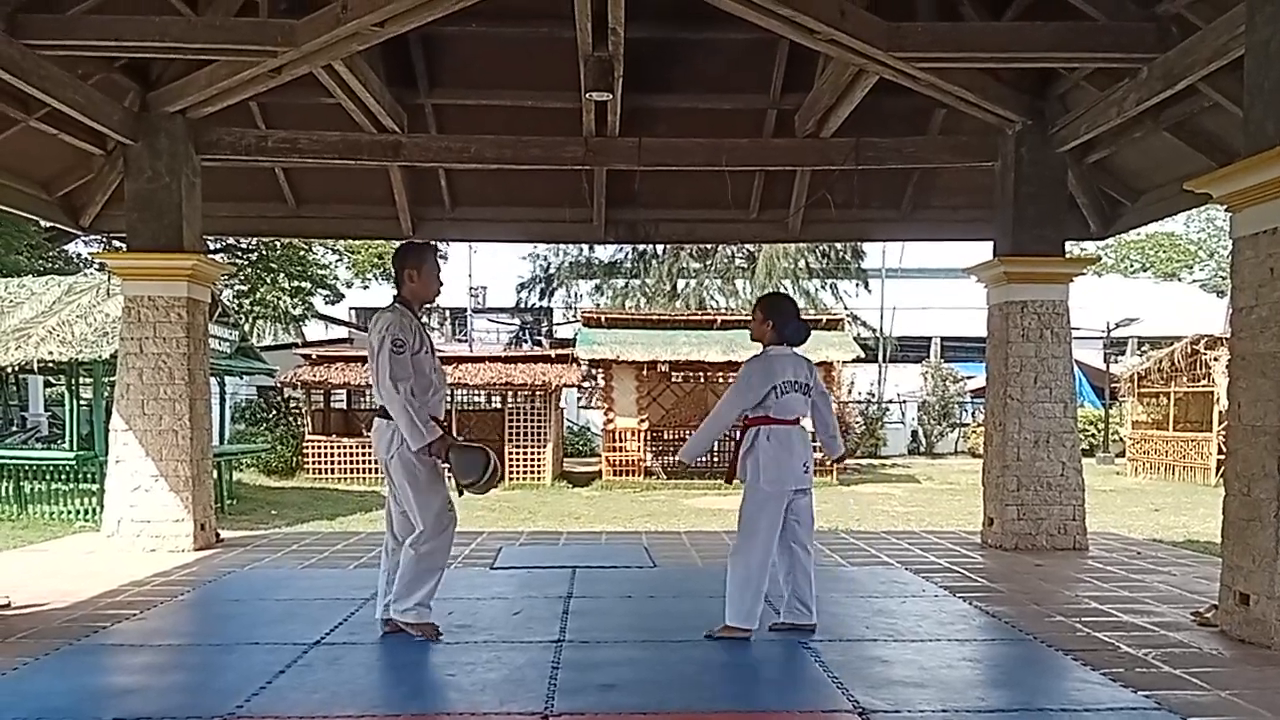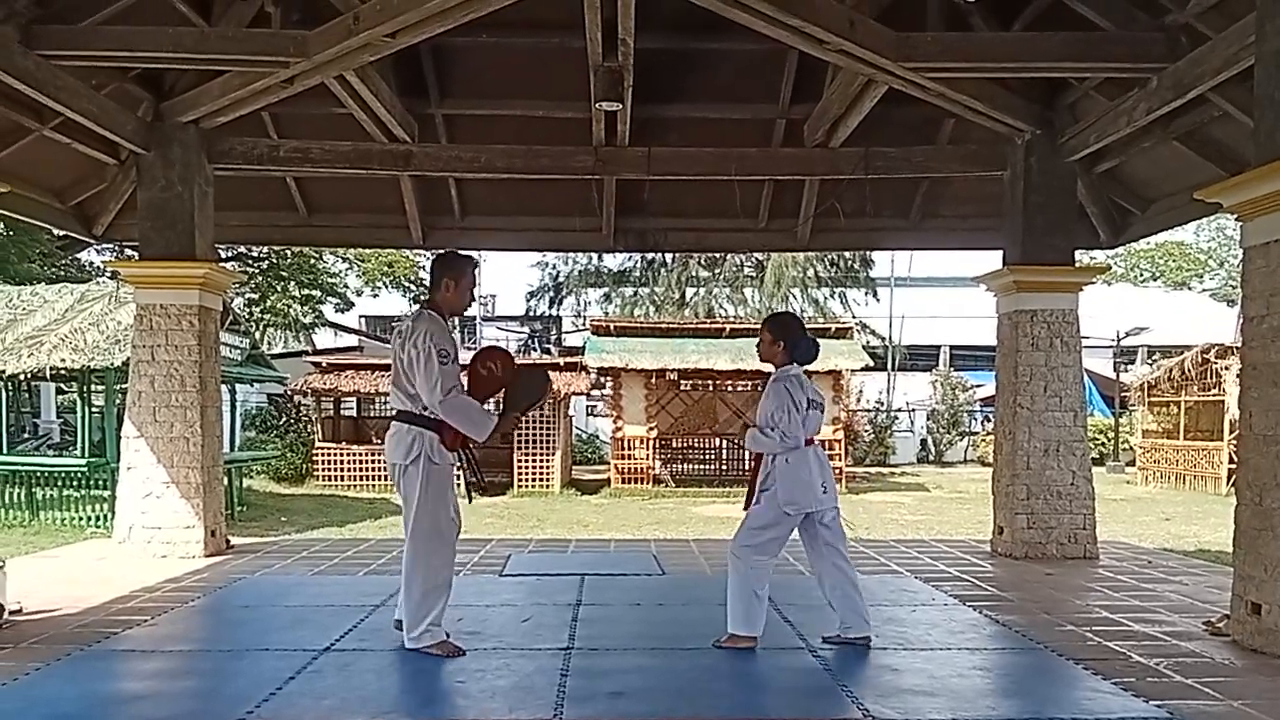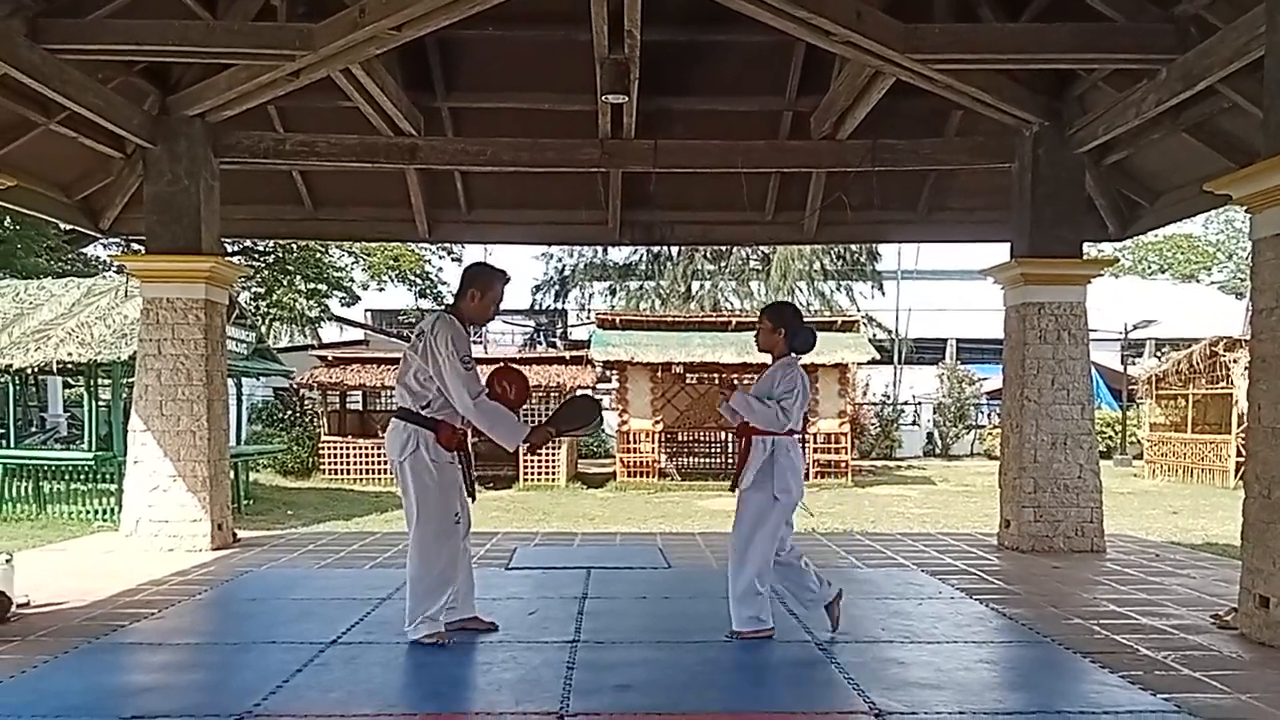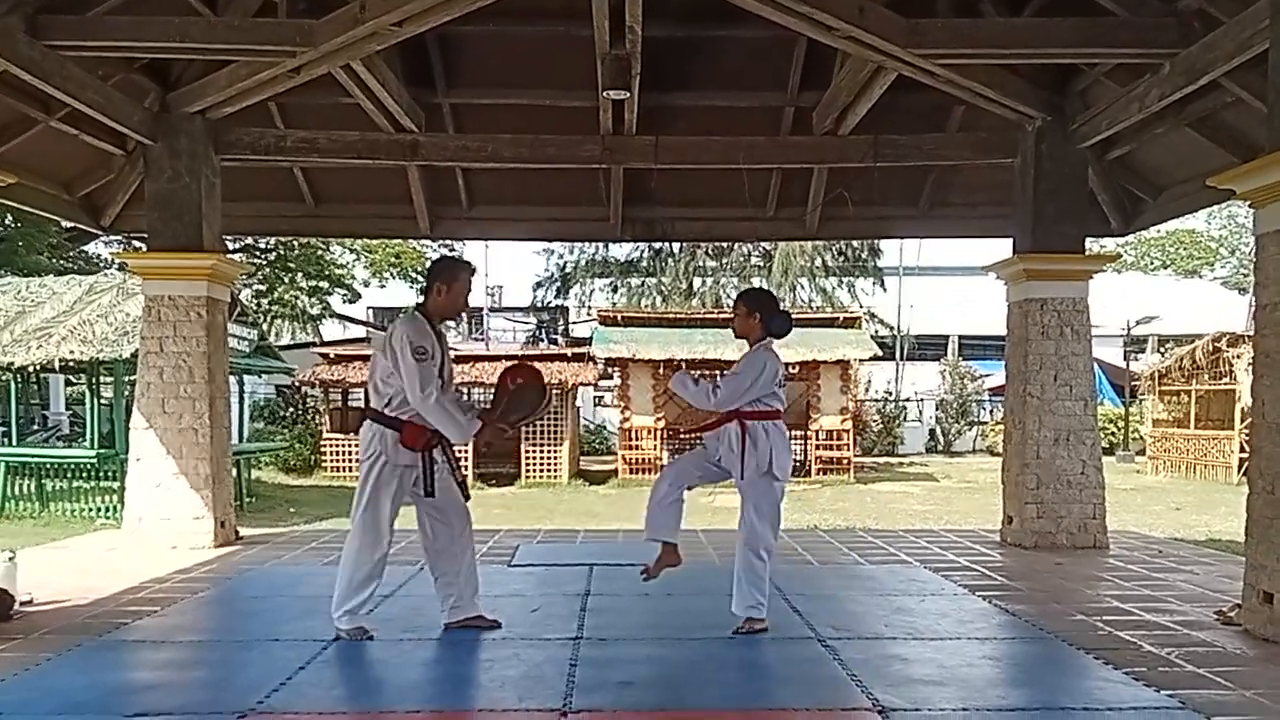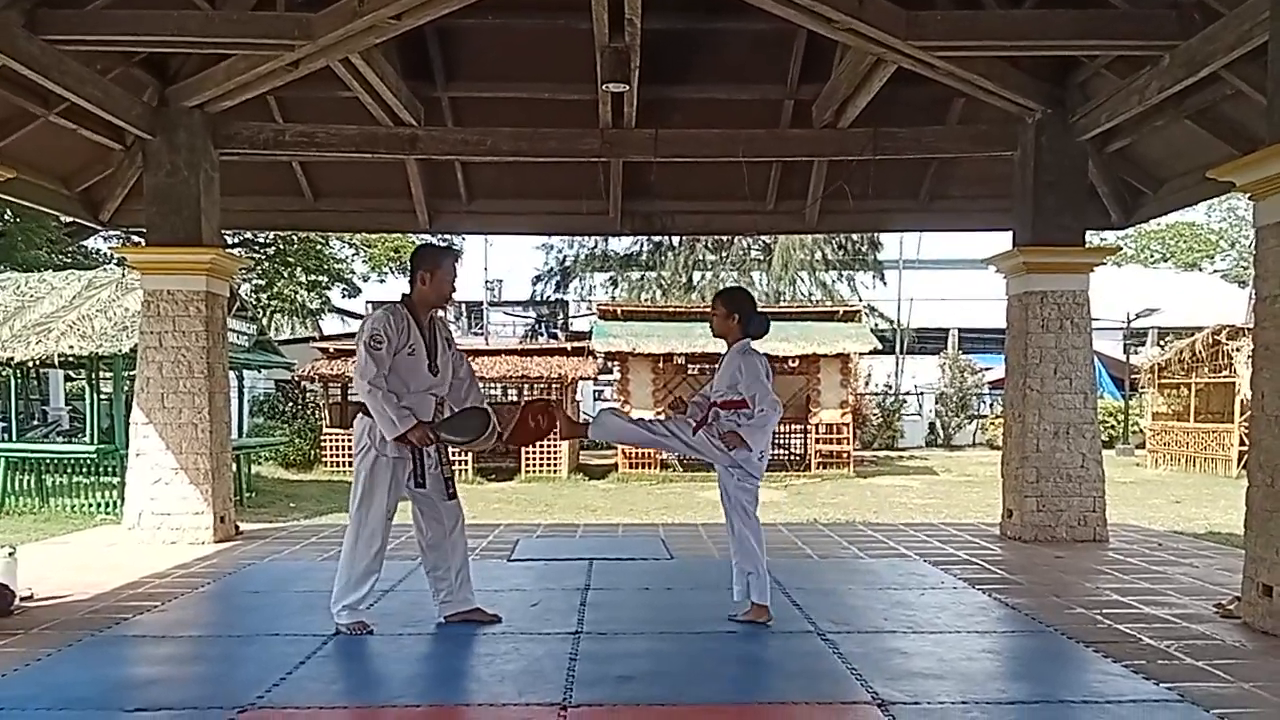
dt=0.5s
person 1, frame 1
left shoulder: (409, 323)
right shoulder: (393, 323)
right elbow: (395, 389)
left wrist: (433, 436)
right wrist: (430, 438)
left hip: (413, 437)
right hip: (406, 438)
left knee: (405, 528)
right knee: (436, 521)
left ankle: (394, 611)
right ankle: (409, 607)
person 1, frame 2
left shoulder: (417, 324)
right shoulder: (431, 330)
right elbow: (441, 397)
left wrist: (475, 402)
right wrist: (493, 425)
left hip: (420, 441)
right hip: (422, 443)
left knee: (437, 534)
right knee: (431, 539)
left ankle: (412, 614)
right ankle: (422, 632)
person 1, frame 3
left shoulder: (441, 326)
right shoulder: (448, 334)
right elbow: (471, 401)
right wrist: (526, 434)
left hip: (432, 442)
right hip: (420, 441)
left knee: (454, 527)
right knee: (435, 533)
left ankle: (456, 611)
right ankle: (423, 623)
person 1, frame 4
left shoulder: (436, 335)
right shoulder: (407, 330)
left elbow: (442, 395)
right elbow: (423, 395)
left wrist: (477, 418)
right wrist: (475, 427)
left hip: (427, 447)
right hip: (390, 442)
left knee: (453, 525)
right knee: (372, 533)
left ankle: (460, 609)
right ankle: (347, 616)
person 1, frame 5
left shoulder: (440, 330)
right shoulder: (384, 323)
left elbow: (462, 386)
right elbow: (369, 384)
right wrist: (405, 427)
left hip: (425, 439)
right hip: (384, 437)
left knee: (445, 521)
right knee: (370, 527)
left ankle: (456, 602)
right ankle: (347, 611)
person 2, frame 1
left shoulder: (759, 366)
right shoulder: (804, 366)
left elbow: (726, 412)
right elbow: (823, 408)
left wrist: (690, 451)
right wrist: (834, 446)
left hip: (768, 459)
right hip: (797, 457)
left knee: (752, 543)
right knee: (795, 542)
left ankle: (740, 622)
right ankle: (801, 615)
person 2, frame 2
left shoulder: (780, 386)
right shoulder: (802, 382)
left elbow: (787, 439)
left wrist: (753, 437)
right wrist: (761, 433)
left hip: (788, 480)
right hip: (814, 477)
left knee: (747, 551)
right knee: (830, 554)
left ankle: (745, 631)
right ankle: (856, 627)
person 2, frame 3
left shoulder: (791, 375)
right shoulder: (776, 373)
left elbow: (777, 419)
right elbow: (751, 418)
left wrist: (739, 398)
right wrist: (730, 401)
left hip: (774, 470)
right hip: (765, 468)
left knee: (748, 548)
right knee: (774, 548)
left ankle: (755, 622)
right ankle: (824, 595)
person 2, frame 4
left shoulder: (762, 360)
right shoulder: (756, 358)
left elbow: (716, 396)
left wrist: (679, 380)
left hip: (760, 450)
right hip: (734, 444)
left knee: (754, 533)
right knee: (671, 477)
left ankle: (754, 613)
right ankle: (668, 550)
person 2, frame 5
left shoulder: (749, 359)
right shoulder: (734, 357)
left elbow: (769, 408)
right elbow: (708, 398)
left wrist: (741, 435)
right wrist: (687, 407)
left hip: (736, 443)
right hip: (736, 452)
left knee: (661, 431)
right knee: (743, 526)
left ankle: (582, 429)
right ankle: (758, 604)
